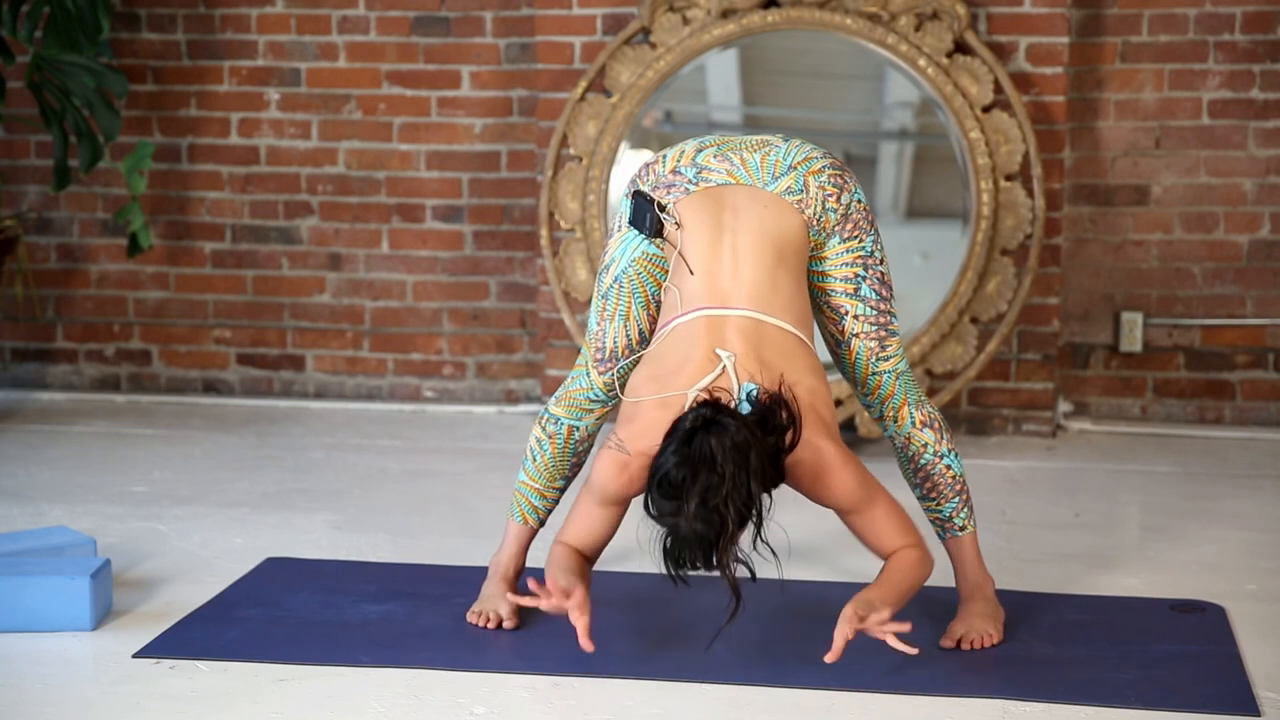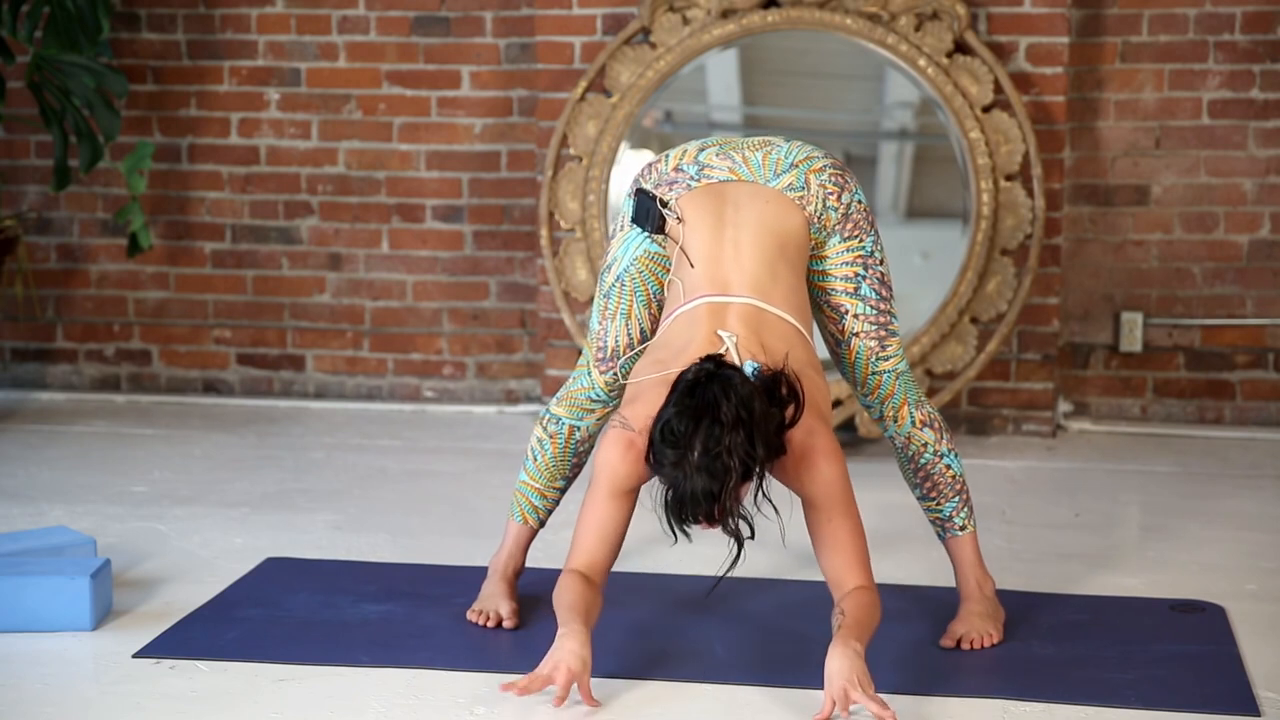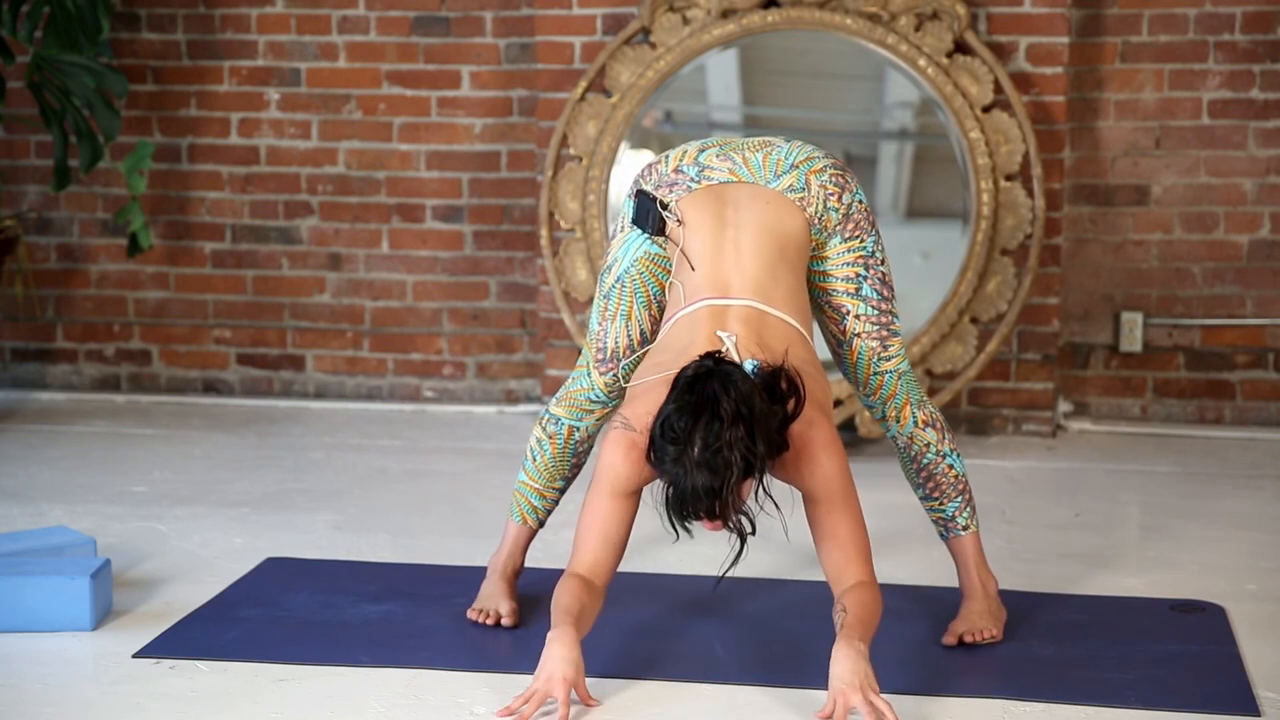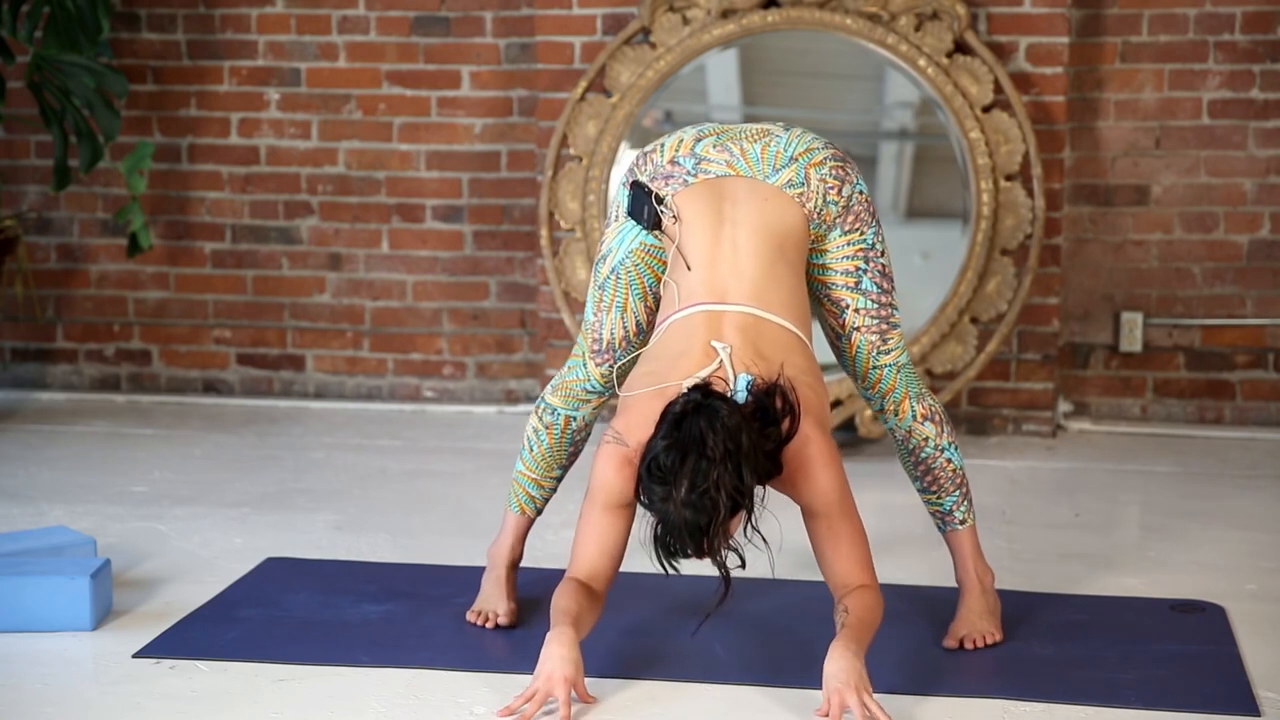
dt=0.5s
person 1, frame 1
left shoulder: (812, 451)
right shoulder: (633, 446)
left elbow: (910, 552)
right elbow: (572, 548)
left wrist: (867, 606)
right wrist: (565, 581)
left knee: (893, 396)
right knee: (591, 387)
left ankle: (975, 581)
right ankle: (505, 563)
person 1, frame 2
left shoulder: (804, 437)
right shoulder: (634, 430)
left elbow: (856, 588)
right elbow: (582, 572)
left wrist: (846, 652)
right wrist: (571, 636)
left knee: (891, 392)
right knee: (593, 386)
left ankle: (975, 583)
right ankle: (505, 562)
person 1, frame 3
left shoulder: (805, 435)
right shoulder: (635, 432)
left elbow: (856, 583)
right elbow: (585, 575)
left wrist: (851, 650)
right wrist: (562, 639)
left knee: (892, 392)
right knee: (593, 385)
left ankle: (977, 580)
right ankle: (506, 560)
person 1, frame 4
left shoulder: (800, 447)
right shoulder: (632, 442)
left elbow: (858, 586)
right elbow: (585, 582)
left wrist: (846, 653)
right wrist: (561, 640)
left knee: (891, 383)
right knee: (588, 374)
left ankle: (974, 575)
right ankle: (504, 555)
